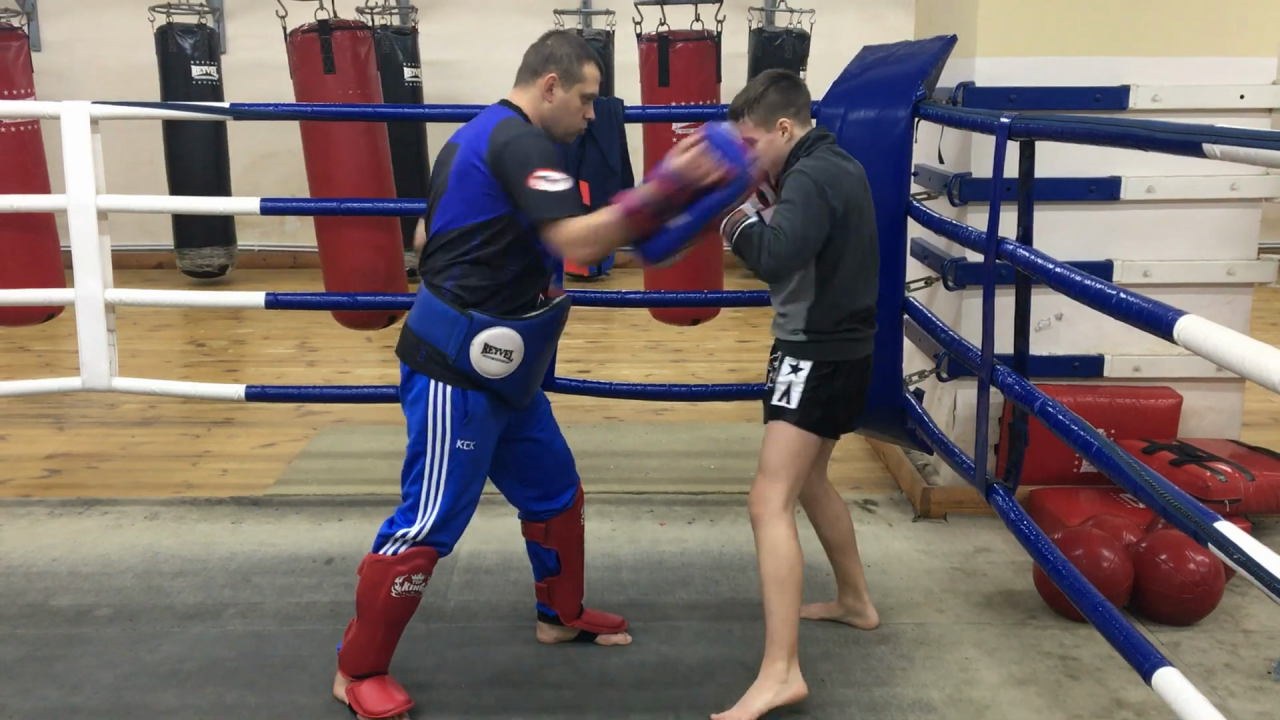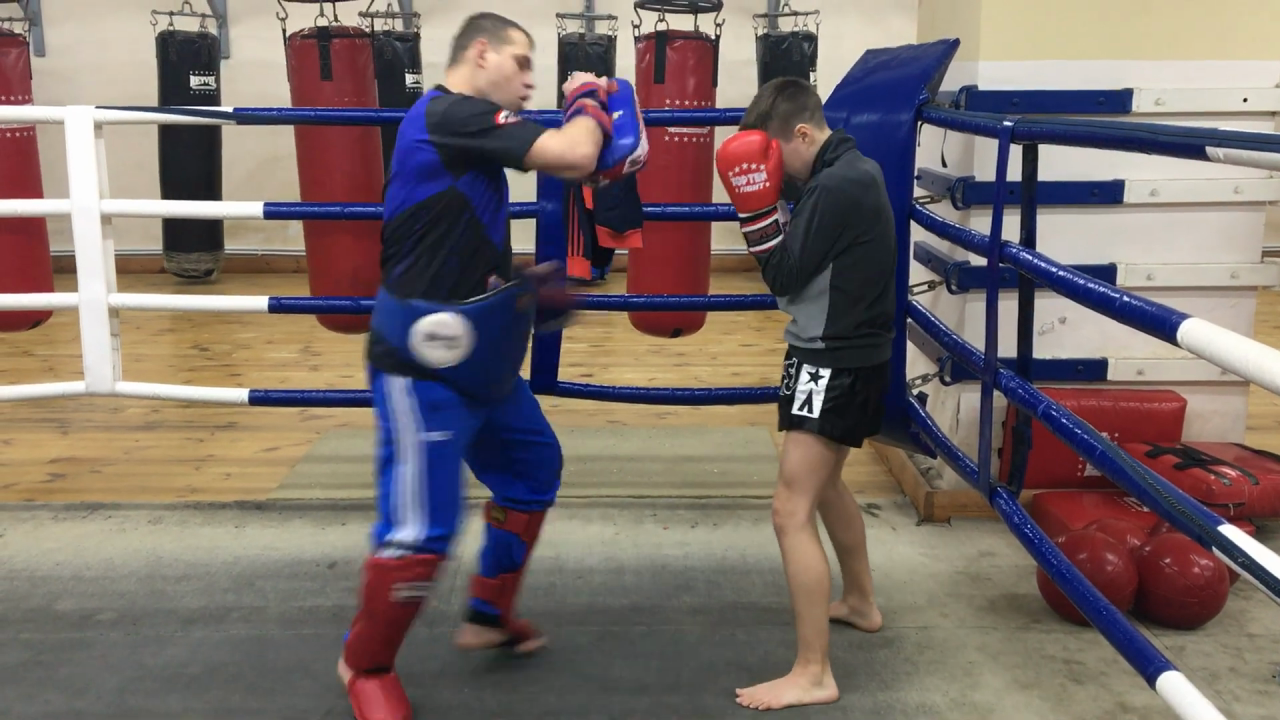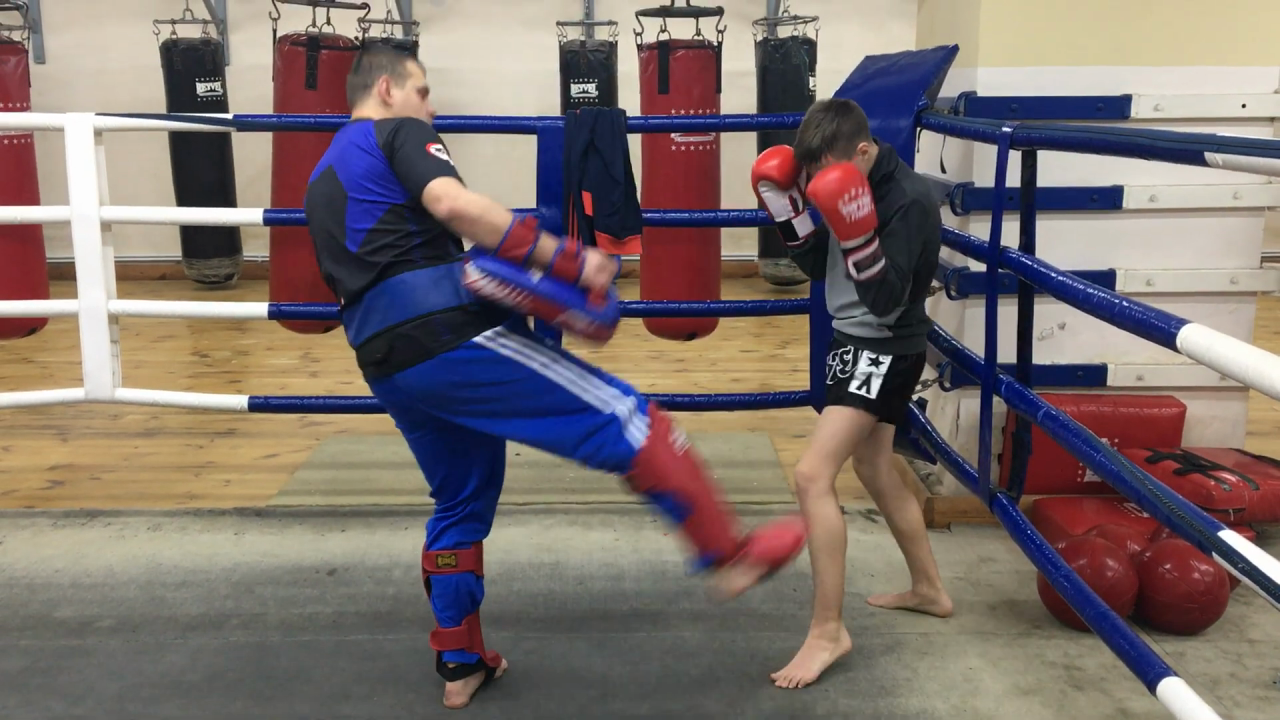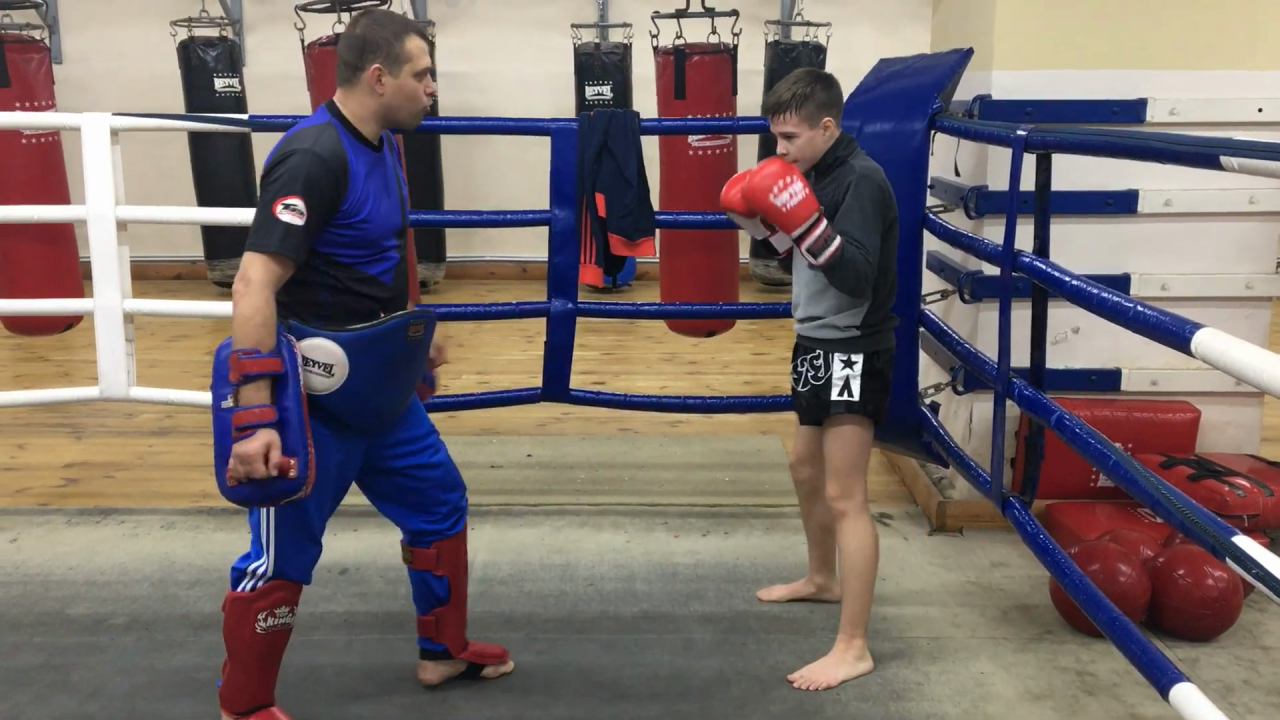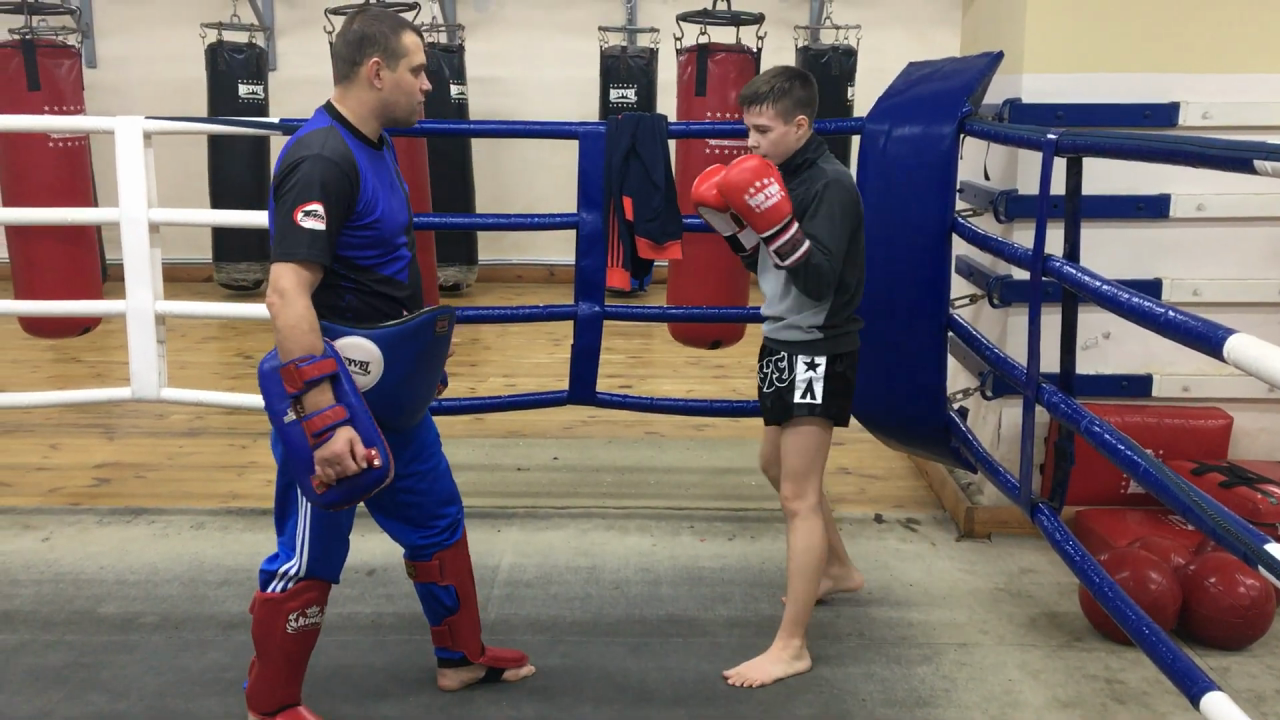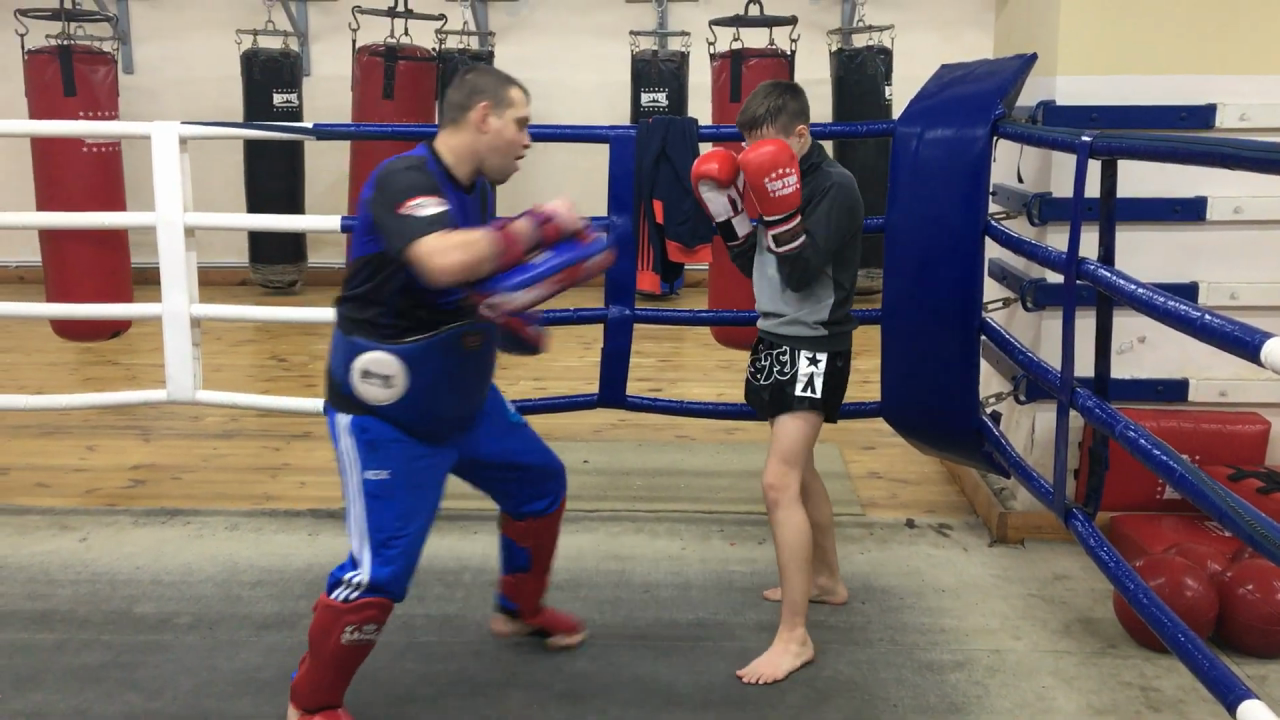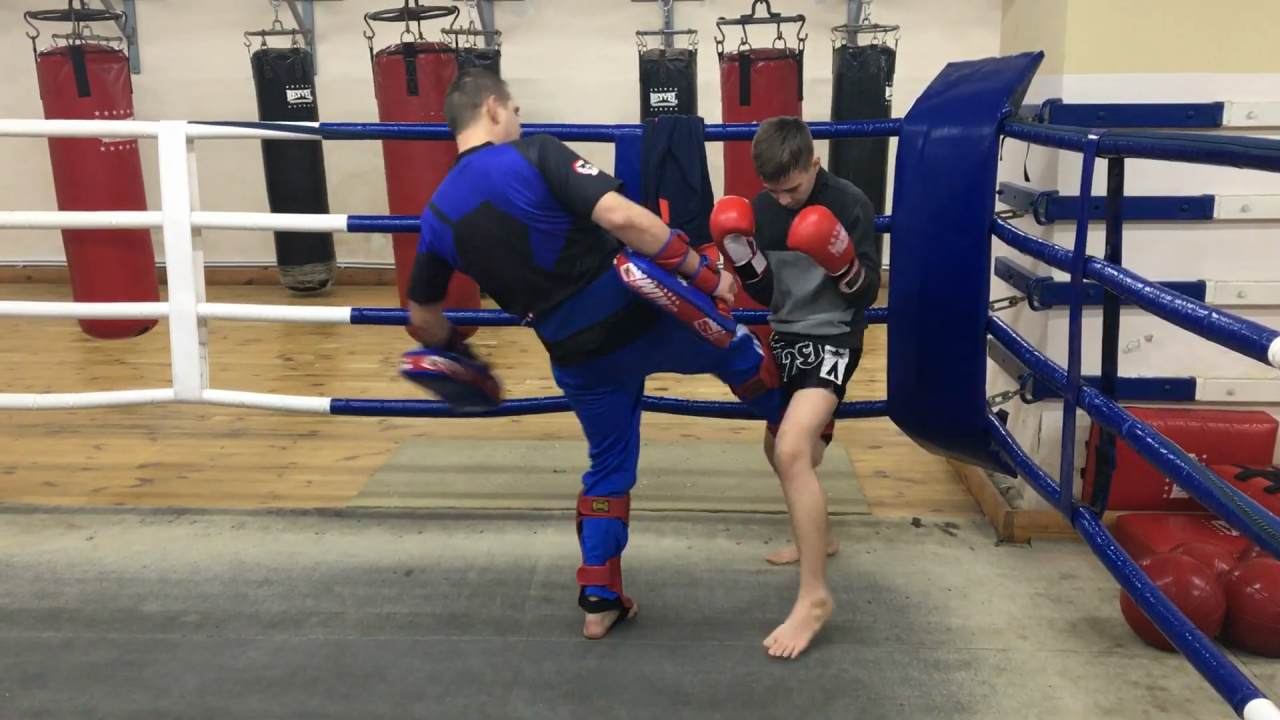
dt=0.7s
person 1, frame 1
left shoulder: (481, 137)
right shoulder: (517, 143)
left elbow: (428, 240)
right elbow: (577, 242)
right wrist: (670, 184)
left hip: (493, 365)
right hip: (457, 367)
left knee: (551, 487)
right knee: (425, 524)
left ankle: (560, 615)
person 1, frame 2
left shoulder: (444, 129)
right shoulder: (453, 117)
right elbow: (571, 158)
left wrist: (527, 284)
right wrist: (590, 104)
left hip: (483, 359)
right hip: (428, 363)
left knee: (534, 471)
right knee: (419, 528)
left ankle: (488, 615)
person 1, frame 3
left shoulder: (316, 187)
right shoulder: (394, 136)
right elbow: (453, 205)
right wrist: (568, 257)
left hip: (394, 368)
right hip: (454, 338)
left knee: (460, 506)
right knee: (619, 418)
left ankle: (458, 663)
right ankle: (729, 552)
person 1, frame 4
left shoulder: (380, 145)
right shoulder: (314, 157)
right elbow: (254, 286)
left wrist: (415, 326)
right wrist: (255, 418)
left hip: (378, 386)
right hip: (315, 394)
left knee: (439, 502)
right knee: (282, 556)
left ankle: (443, 650)
person 1, frame 5
left shoulder: (373, 145)
right shoulder: (322, 160)
right elbow: (288, 296)
right wrist: (326, 421)
right hip: (334, 391)
left knee: (436, 519)
right knee: (309, 557)
left ankle: (461, 655)
person 1, frame 6
left shoulder: (473, 186)
right shoulder: (403, 177)
right elbow: (445, 262)
left wrist: (506, 317)
right wrist: (541, 225)
left hip: (461, 391)
right hip: (386, 406)
left knee: (539, 483)
right knee: (379, 570)
left ankle: (520, 610)
person 1, frame 7
left shoulder: (437, 216)
right shoulder: (535, 154)
left elbow: (423, 315)
right elbow: (622, 215)
left wrist: (452, 348)
right wrist: (706, 272)
left hip: (573, 346)
right hip: (630, 310)
left knee: (609, 470)
right knee: (741, 349)
left ankle: (600, 603)
person 2, frame 1
left shoulder: (812, 174)
right shoulder: (836, 167)
left elbow: (771, 254)
left wrist: (739, 204)
right wrist: (761, 198)
left hip: (815, 354)
right hip: (836, 348)
left knee: (769, 501)
right knee: (807, 479)
right ankle: (854, 601)
person 2, frame 2
left shoulder: (836, 186)
right shoulder: (852, 170)
left elbow: (784, 275)
right elbow: (806, 254)
left wrist: (756, 205)
right wrist: (769, 206)
left hip: (834, 364)
right hip: (849, 355)
left knee: (791, 511)
right knee: (825, 483)
left ankle: (812, 673)
right ankle: (859, 602)
person 2, frame 3
left shoulder: (910, 199)
right shoulder: (853, 191)
left elbow: (882, 295)
right elbow: (816, 263)
left wrist: (854, 227)
right wrist: (786, 208)
left hip: (882, 353)
right hip: (855, 344)
left knee: (813, 475)
right knee: (877, 471)
left ankle: (827, 631)
right ankle: (928, 589)
person 2, frame 4
left shoulder: (862, 181)
right shoulder: (820, 177)
left elbow: (854, 274)
left wrist: (801, 218)
right wrist: (767, 227)
left hip: (853, 354)
right hip: (819, 346)
left knee: (843, 498)
right knee: (805, 469)
left ankle: (852, 647)
right ankle: (823, 576)
person 2, frame 5
left shoulder: (831, 183)
right shoulder: (786, 177)
left elbow: (817, 279)
left wrist: (773, 218)
right wrist: (732, 224)
left hip: (818, 353)
right hip: (786, 346)
left knee: (798, 497)
right knee: (778, 468)
left ankle: (791, 646)
right ankle: (838, 569)
person 2, frame 6
left shoulder: (835, 186)
right shoulder: (769, 183)
left elbow: (801, 274)
right elbow: (754, 265)
left wrist: (780, 204)
right wrist: (725, 208)
left hip: (812, 349)
right hip: (775, 341)
left knee: (777, 484)
right knee: (798, 470)
left ankle: (793, 635)
right ankle: (826, 577)
person 2, frame 7
left shoulder: (849, 202)
right shoulder: (766, 207)
left elbow: (862, 292)
right elbow: (765, 293)
left wrist: (840, 253)
right wrist: (739, 251)
left hip: (831, 343)
right hip: (789, 339)
left knee: (794, 452)
right knee: (779, 446)
left ankle: (813, 598)
right ankle: (818, 538)
